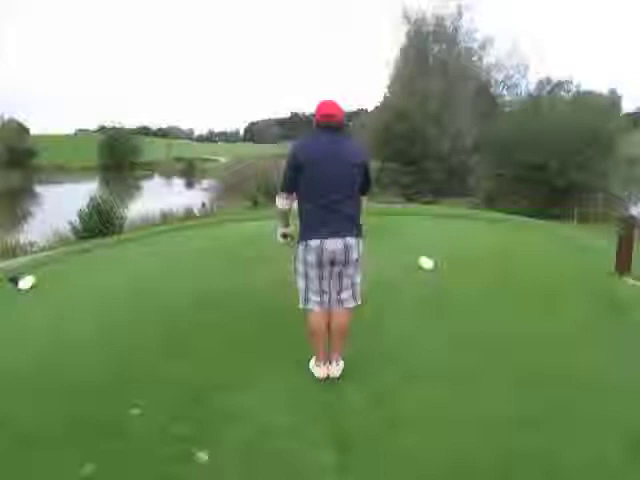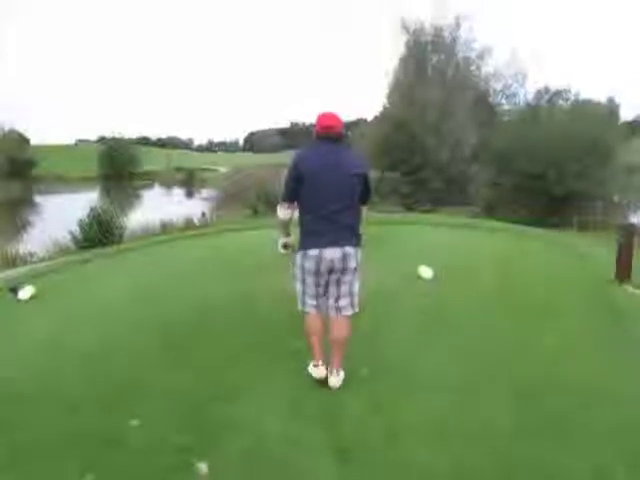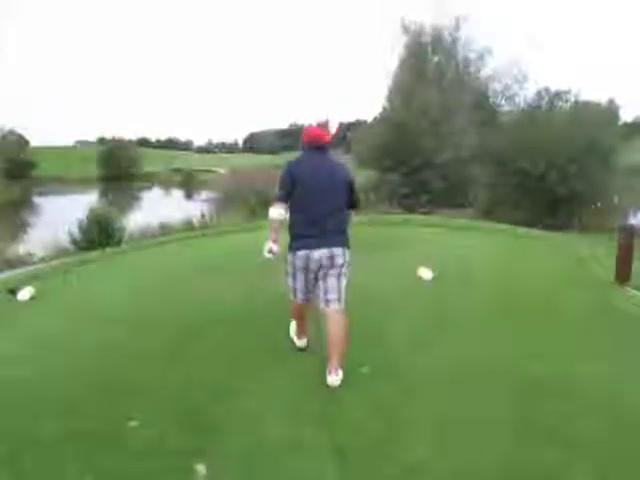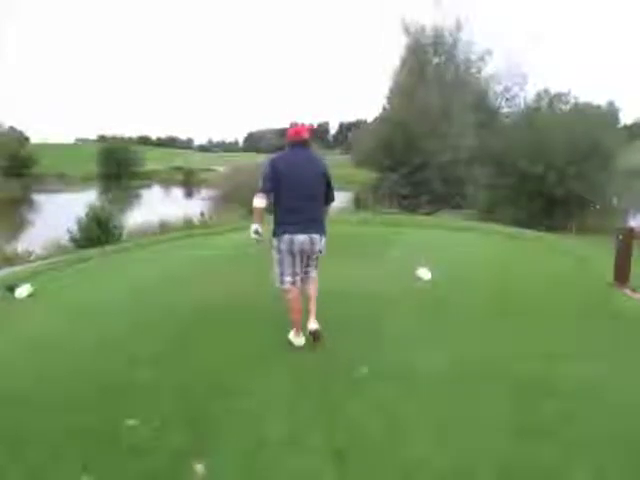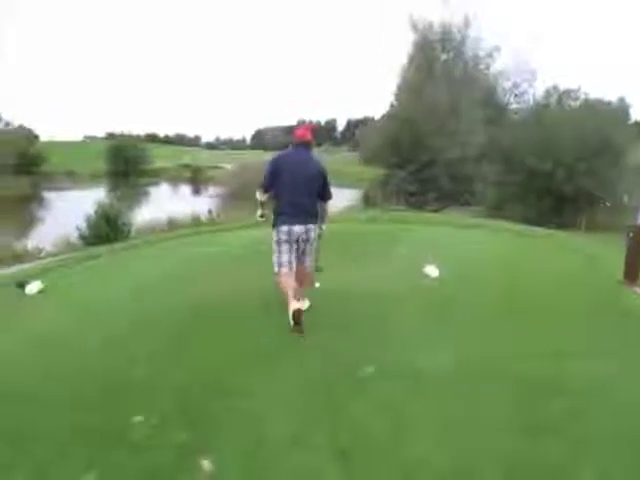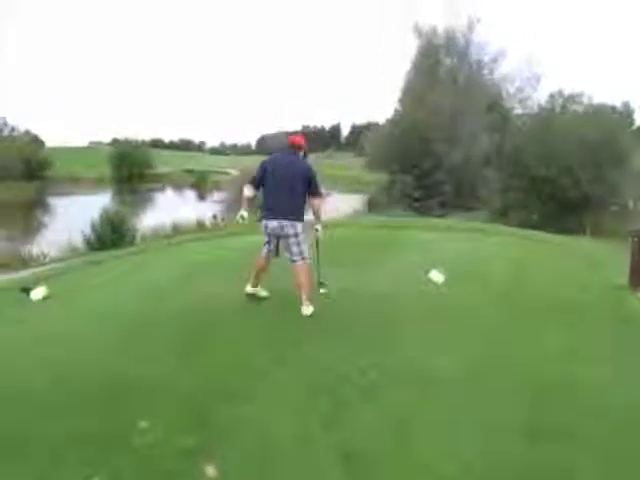
dt=0.4s
person 1, frame 1
left shoulder: (301, 149)
right shoulder: (358, 151)
left elbow: (285, 195)
left wrist: (283, 224)
left hip: (312, 238)
right hip: (349, 237)
left knee: (316, 303)
right knee: (343, 301)
left ankle: (320, 362)
right ankle: (336, 361)
person 1, frame 2
left shoulder: (302, 159)
right shoulder: (358, 162)
left elbow: (287, 205)
left wrist: (285, 234)
left hip: (312, 246)
right hip: (348, 246)
left knee: (312, 307)
right knee: (341, 310)
left ankle: (318, 364)
right ankle: (336, 371)
person 1, frame 3
left shoulder: (293, 168)
right shoulder: (342, 170)
left elbow: (279, 206)
right elbow: (351, 208)
left wrist: (271, 239)
left hip: (303, 247)
right hip: (337, 247)
left knee: (301, 297)
right knee: (334, 307)
left ankle: (300, 335)
right ankle: (334, 369)
person 1, frame 4
left shoulder: (276, 162)
right shoulder: (320, 164)
left elbow: (262, 196)
right elbow: (327, 202)
left wrist: (256, 223)
left hip: (286, 233)
right hip: (315, 232)
left knee: (290, 283)
right knee: (310, 275)
left ankle: (297, 332)
right ankle: (313, 322)
person 1, frame 5
left shoulder: (278, 160)
right shoulder: (318, 166)
left elbow: (262, 192)
right elbow: (324, 201)
left wrist: (261, 209)
right wrist: (321, 222)
left hip: (284, 225)
right hip: (309, 225)
left knee: (284, 270)
right knee: (305, 264)
left ankle: (294, 305)
right ankle: (303, 299)
person 1, frame 6
left shoulder: (267, 163)
right shoulder: (306, 167)
left elbow: (249, 188)
right elbow: (315, 198)
left wrist: (244, 209)
right wrist: (318, 222)
left hip: (269, 219)
right hip: (292, 221)
left knee: (266, 253)
right knee: (301, 261)
left ankle: (252, 285)
right ankle: (306, 304)
